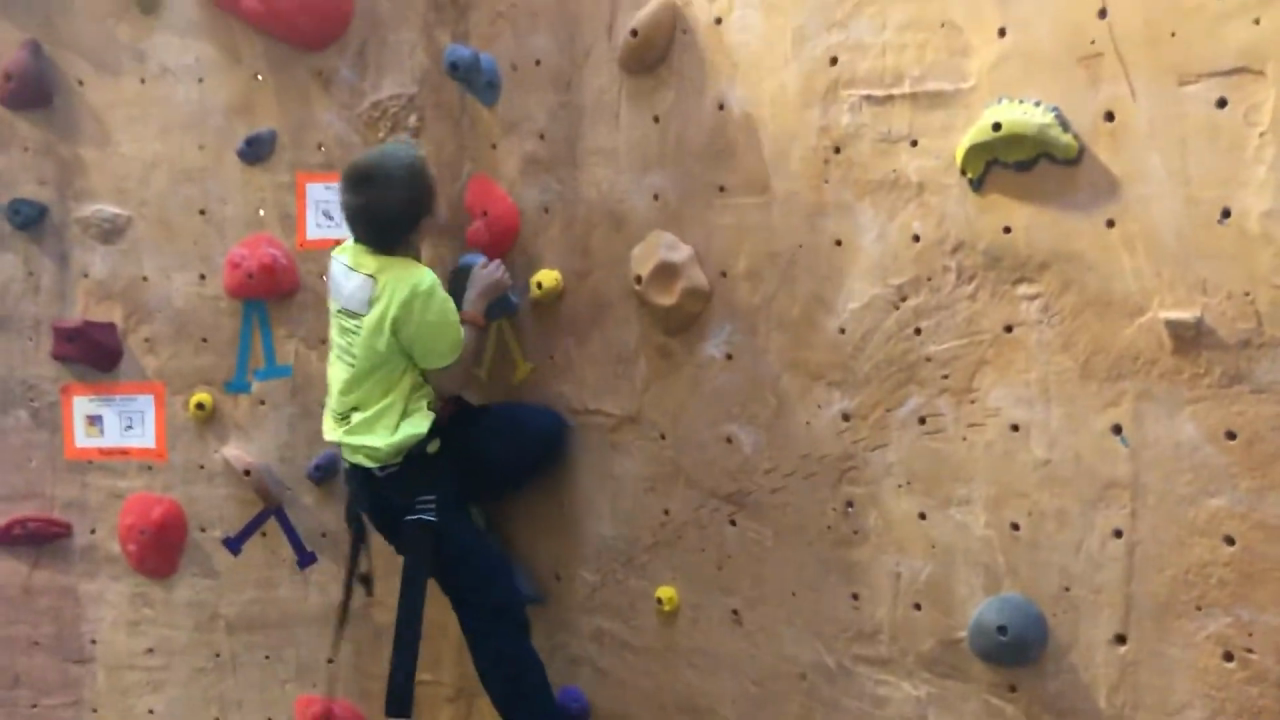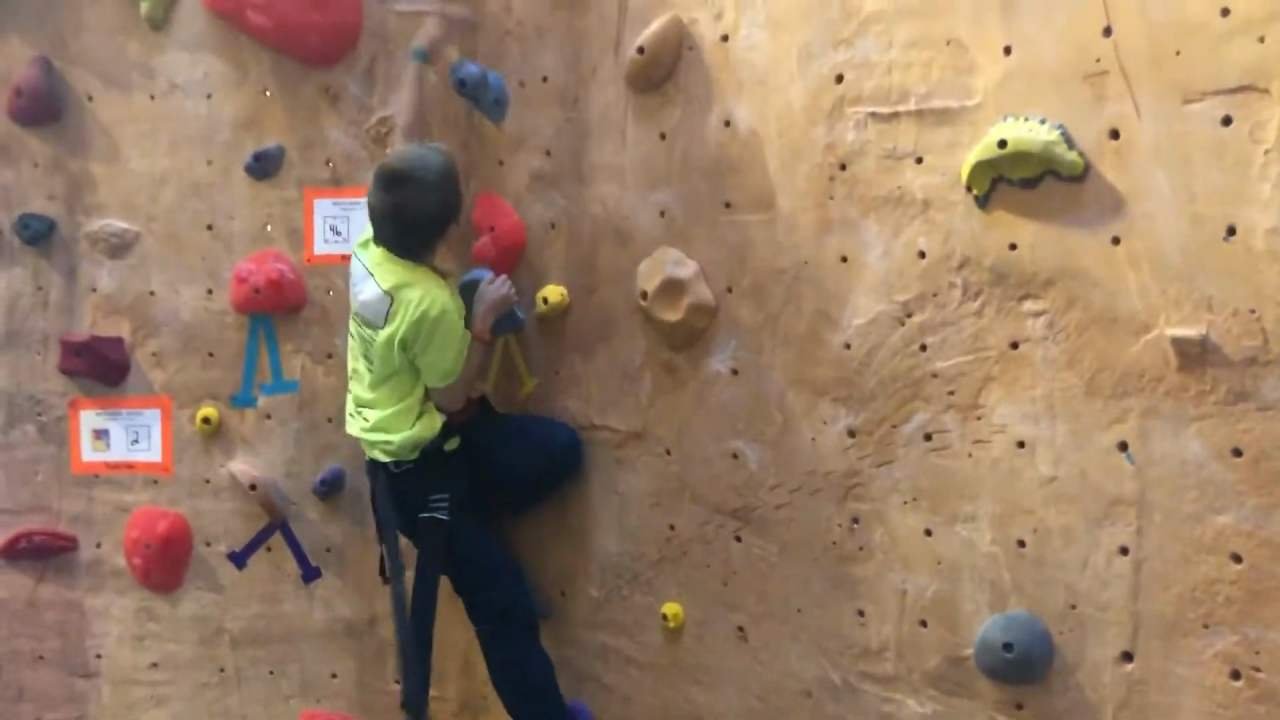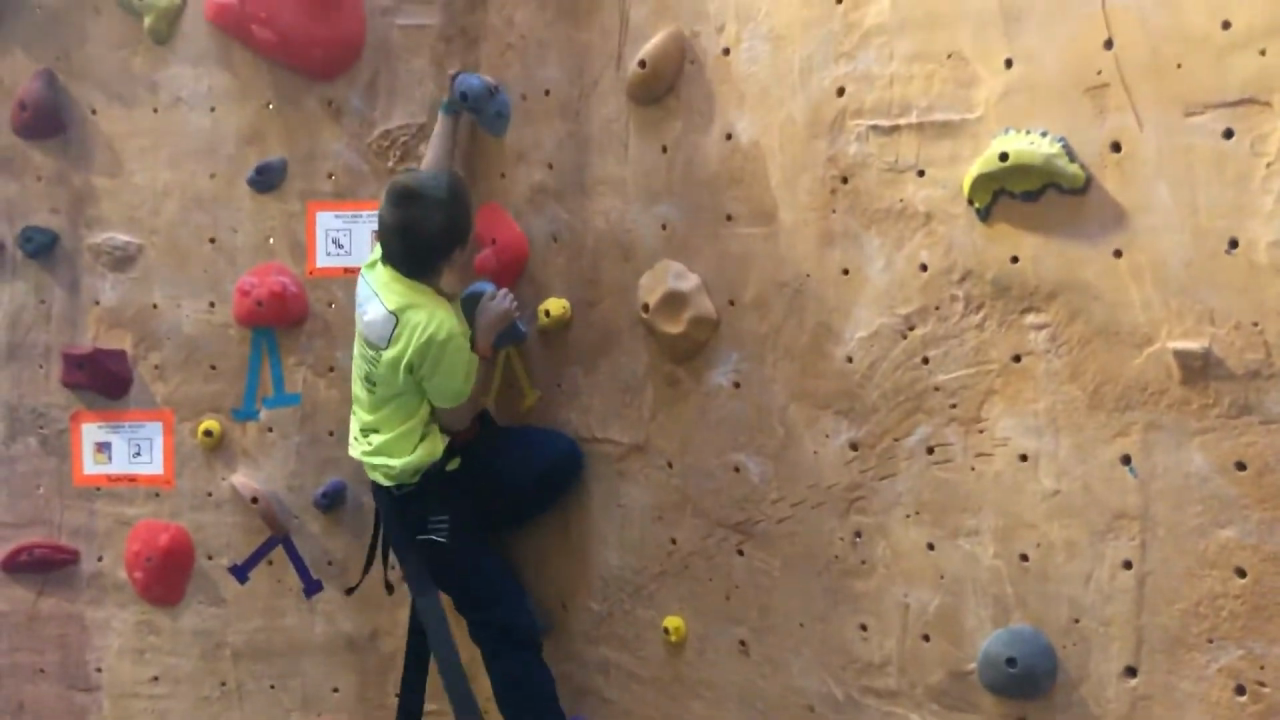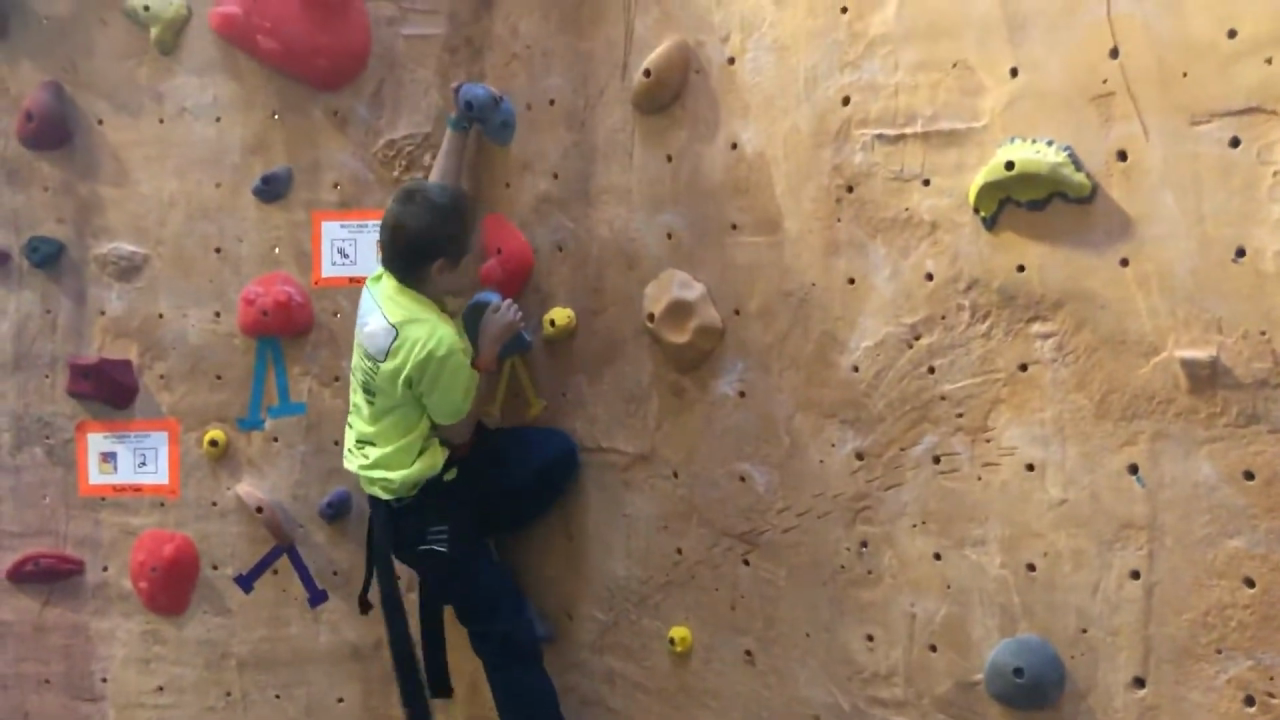
dt=0.2s
person 1, frame 1
left shoulder: (349, 255)
right shoulder: (418, 288)
right elbow: (451, 381)
right wrist: (475, 303)
left hip: (373, 446)
right hip: (400, 470)
left knee: (543, 430)
right knee: (492, 598)
left ankle: (451, 517)
person 1, frame 2
left shoulder: (370, 248)
right shoulder: (429, 303)
left elbow: (405, 150)
right elbow: (452, 400)
left wrist: (420, 61)
right wrist: (483, 322)
left hip: (402, 448)
right hip: (421, 469)
left knee: (558, 447)
right knee: (504, 607)
left ankle: (469, 523)
person 1, frame 3
left shoulder: (379, 268)
right shoulder: (436, 327)
left elbow: (426, 181)
right elbow: (459, 418)
left wrist: (452, 109)
right wrist: (486, 336)
left hip: (405, 463)
right hip: (422, 488)
left knee: (558, 455)
right knee: (508, 626)
left ankle: (466, 544)
person 1, frame 4
left shoulder: (383, 281)
right shoulder: (436, 341)
left elbow: (434, 199)
right elbow: (460, 433)
left wrist: (460, 126)
right wrist: (488, 351)
left hip: (398, 473)
right hip: (420, 502)
left knee: (554, 452)
right knee: (508, 635)
left ankle: (465, 559)
